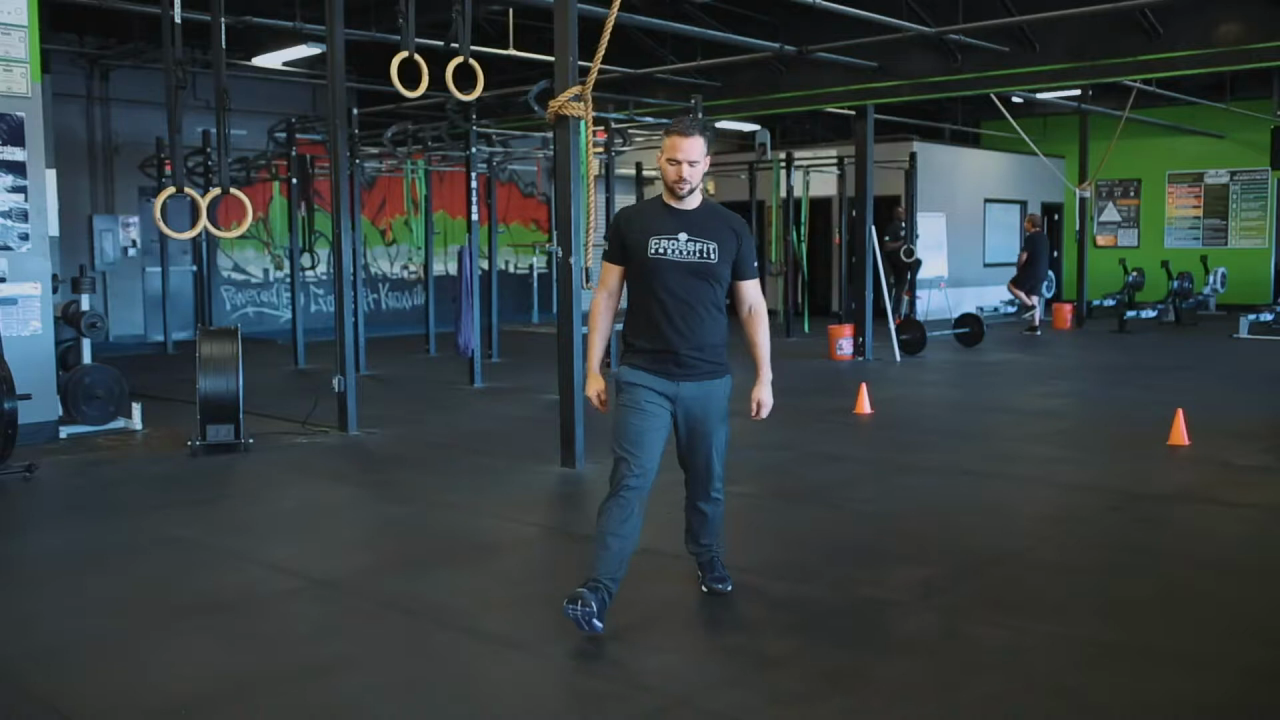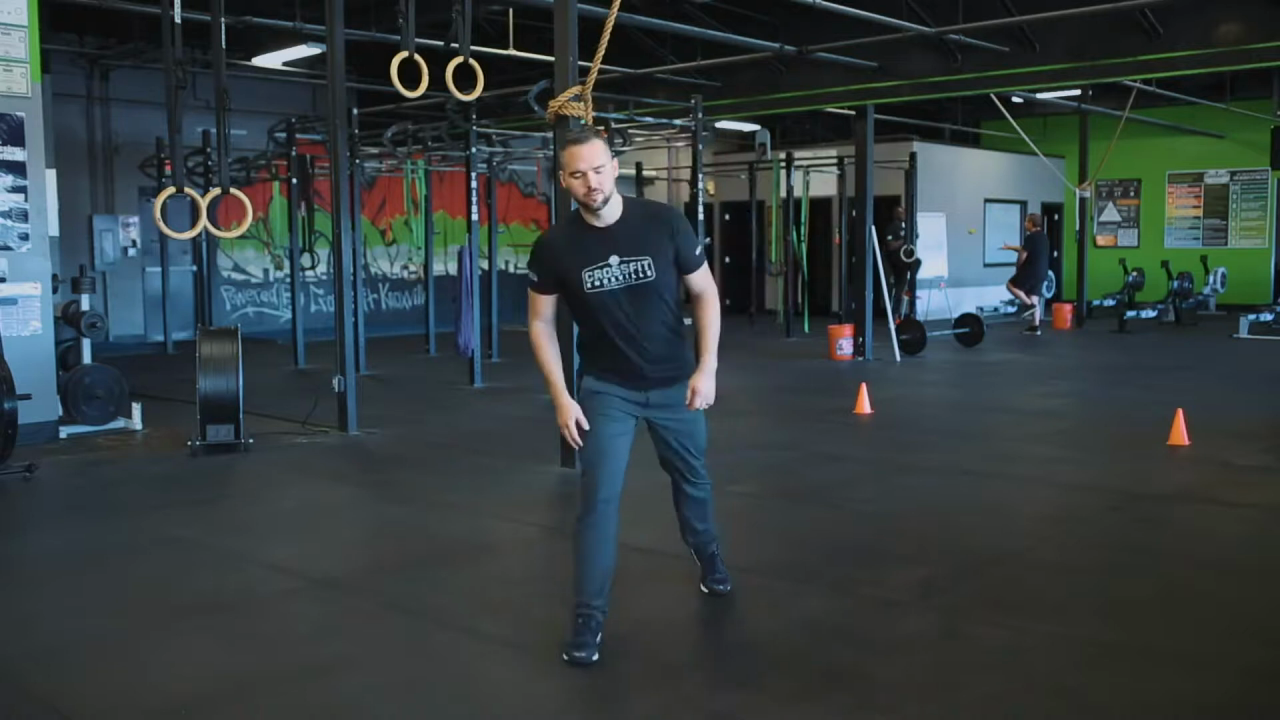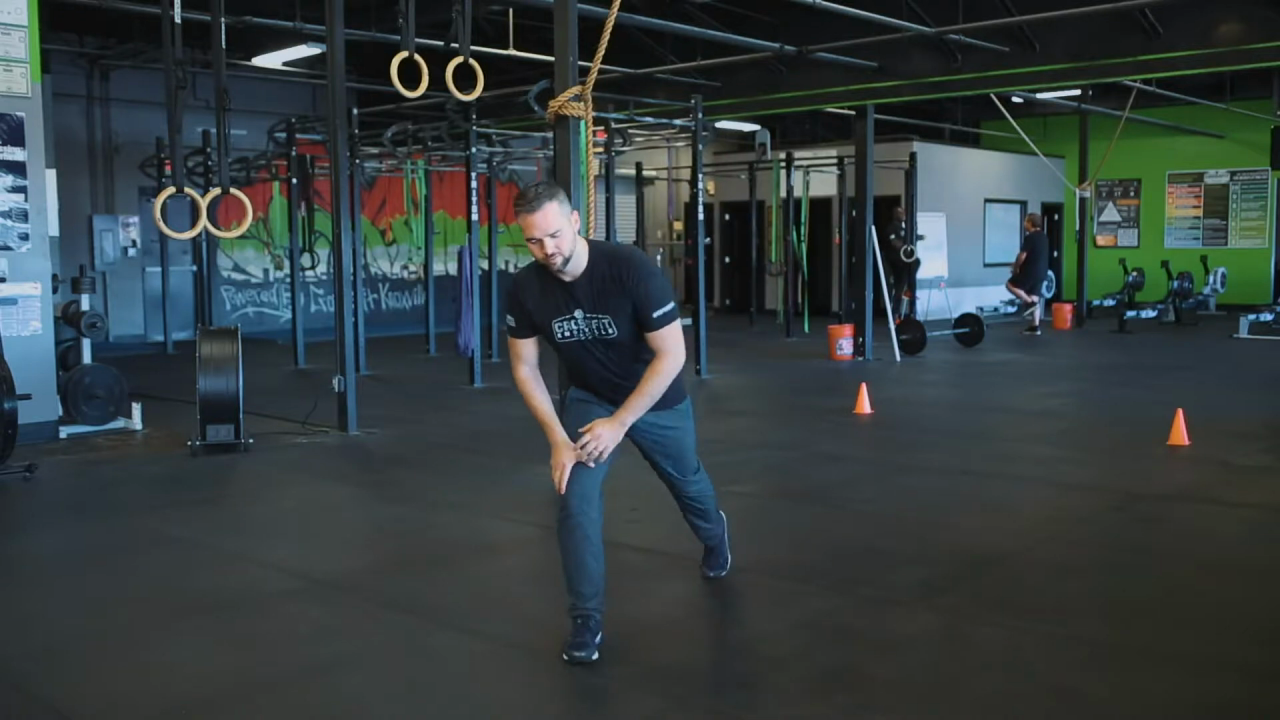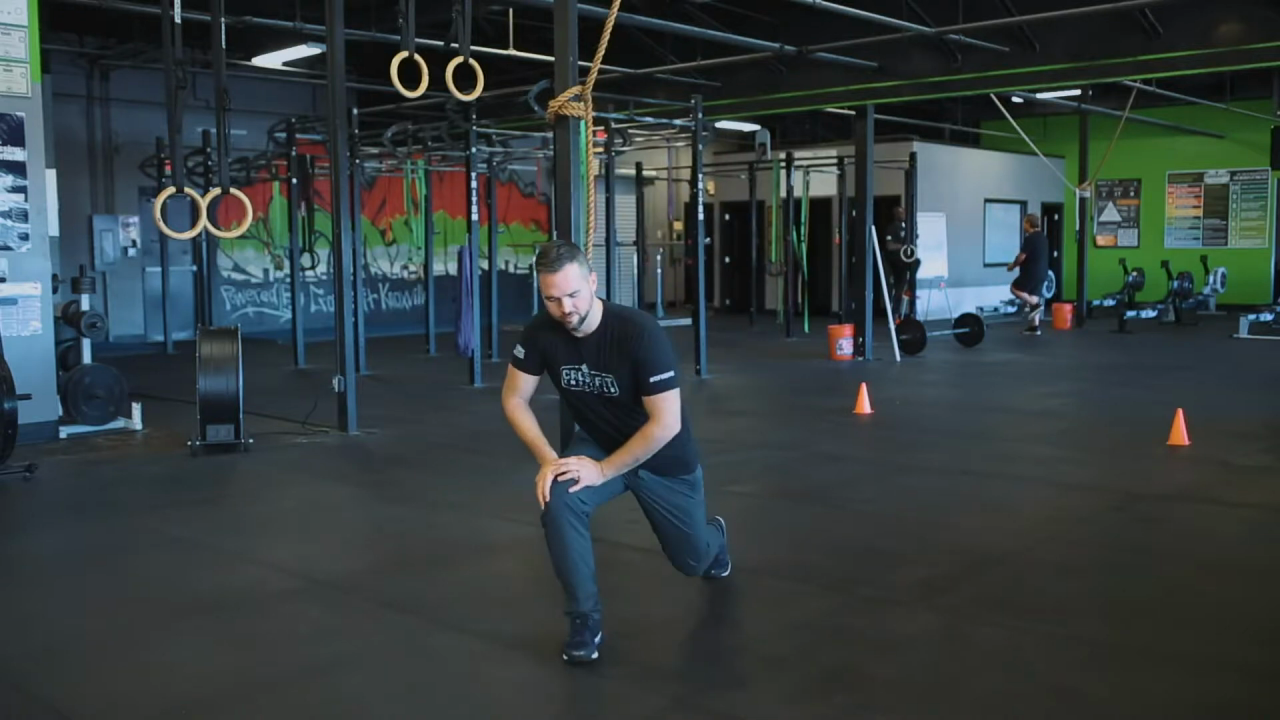
dt=0.4s
person 1, frame 1
left shoulder: (732, 228)
right shoulder: (631, 222)
left elbow: (752, 306)
right elbow: (605, 296)
left wrist: (764, 377)
right wrist: (593, 369)
left hip: (708, 380)
right hip: (643, 377)
left knee: (707, 481)
right knee: (630, 480)
left ankle: (707, 555)
right ankle: (596, 591)
person 1, frame 2
left shoulder: (664, 222)
right shoulder: (554, 245)
left elbow: (705, 293)
right elbow: (541, 322)
left wrist: (707, 367)
right wrist: (561, 397)
left hip: (672, 383)
right hip: (606, 388)
left knee: (691, 476)
right knee: (599, 496)
left ankle: (706, 551)
right ankle: (588, 615)
person 1, frame 3
left shoulder: (631, 268)
right shoulder: (525, 289)
left elbow: (672, 352)
right elbow: (524, 368)
left wrist: (620, 423)
right wrist: (558, 438)
left hip: (658, 399)
right hip: (589, 399)
left knee: (687, 482)
right knee: (576, 500)
left ankle: (714, 537)
right ankle: (586, 618)
person 1, frame 4
left shoulder: (640, 333)
right shoulder: (541, 332)
left elbow: (667, 424)
right elbow: (514, 399)
left wrist: (603, 471)
right wrist: (548, 459)
left hip: (663, 456)
right hip: (598, 442)
left knee: (691, 558)
right knee: (558, 502)
left ankle: (714, 538)
right ankle: (585, 618)
